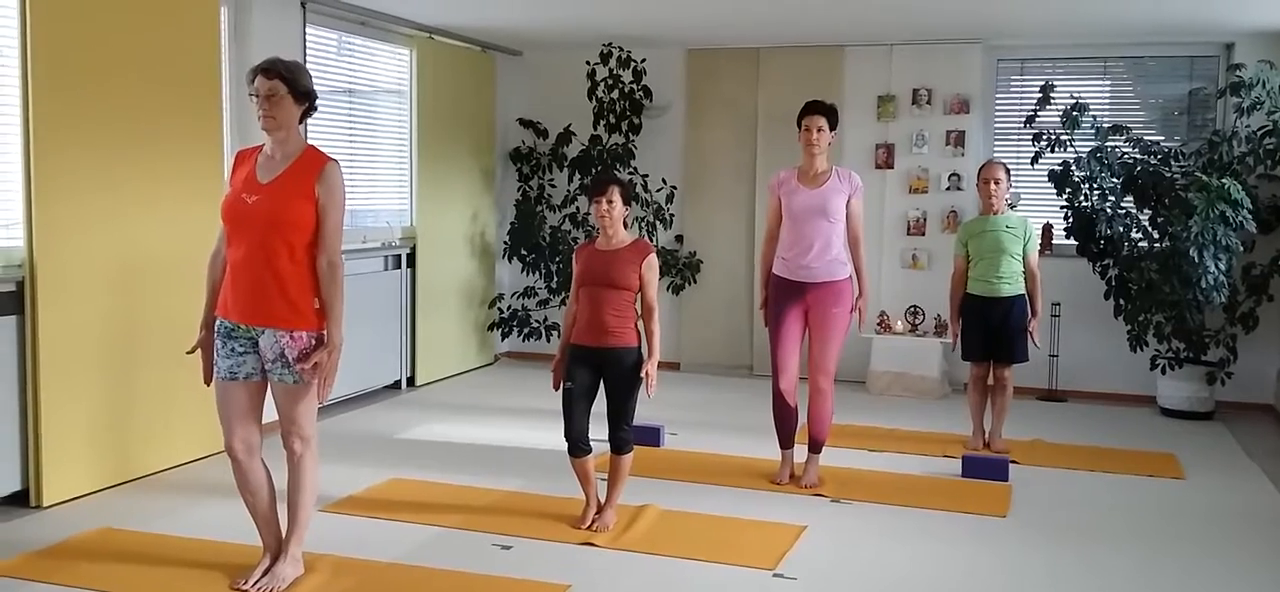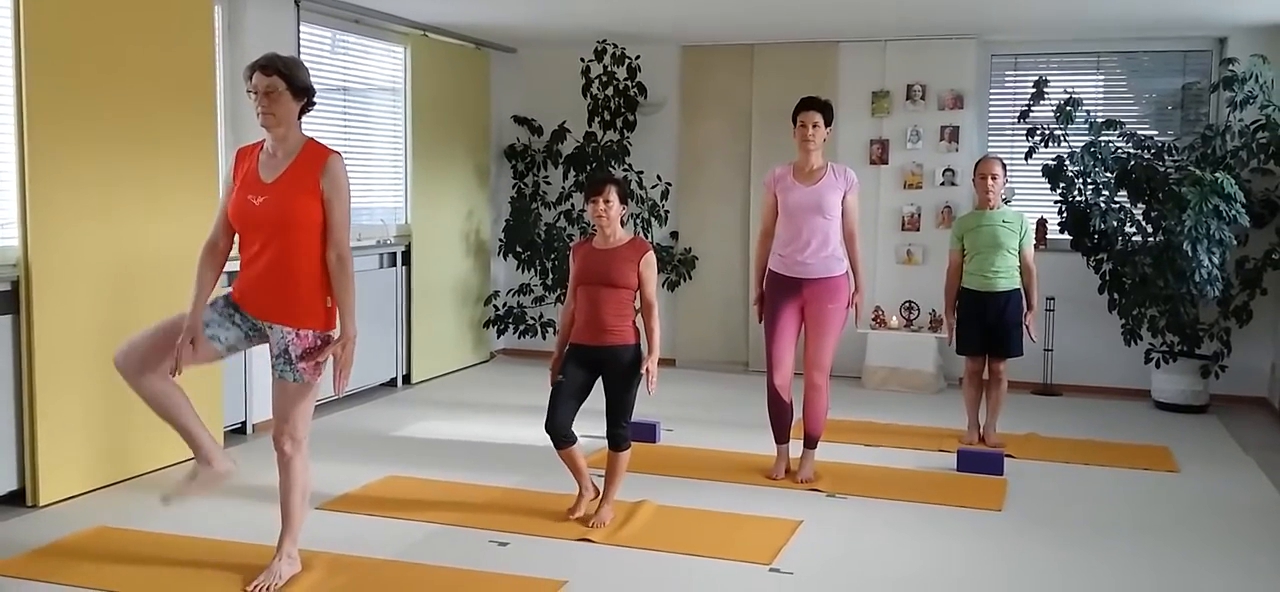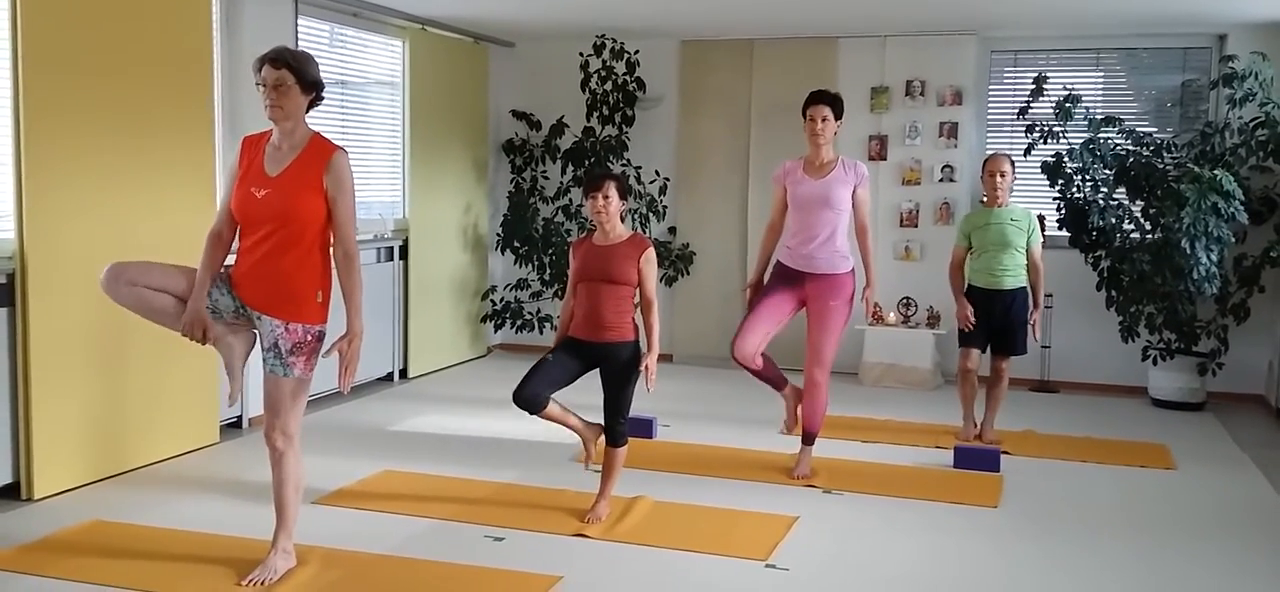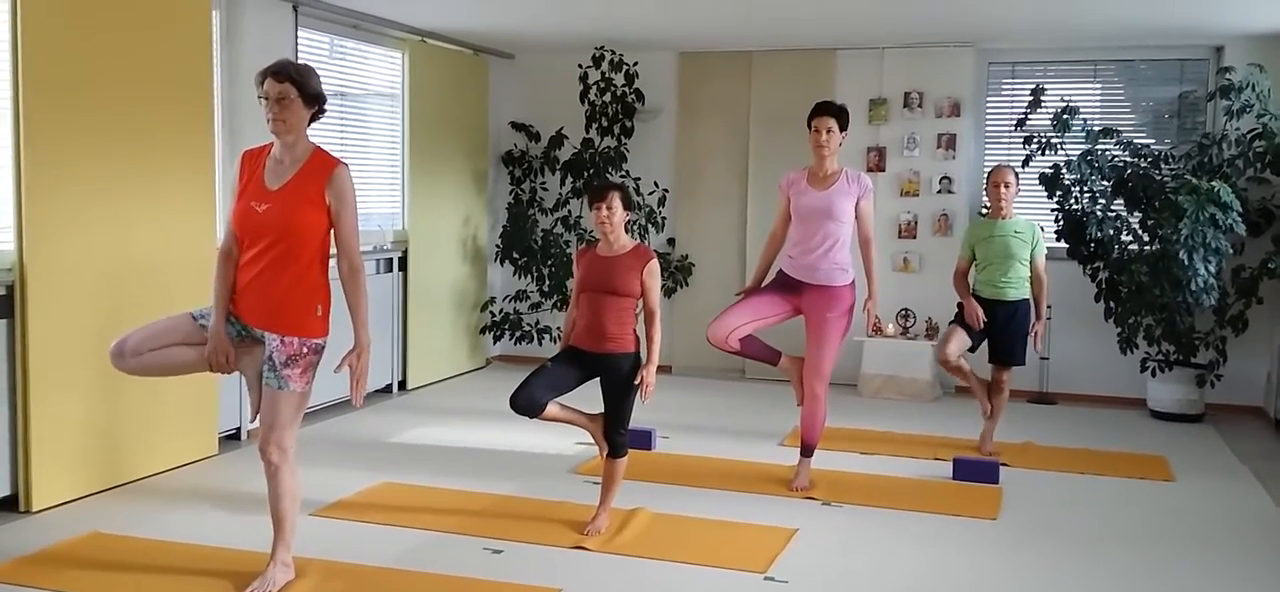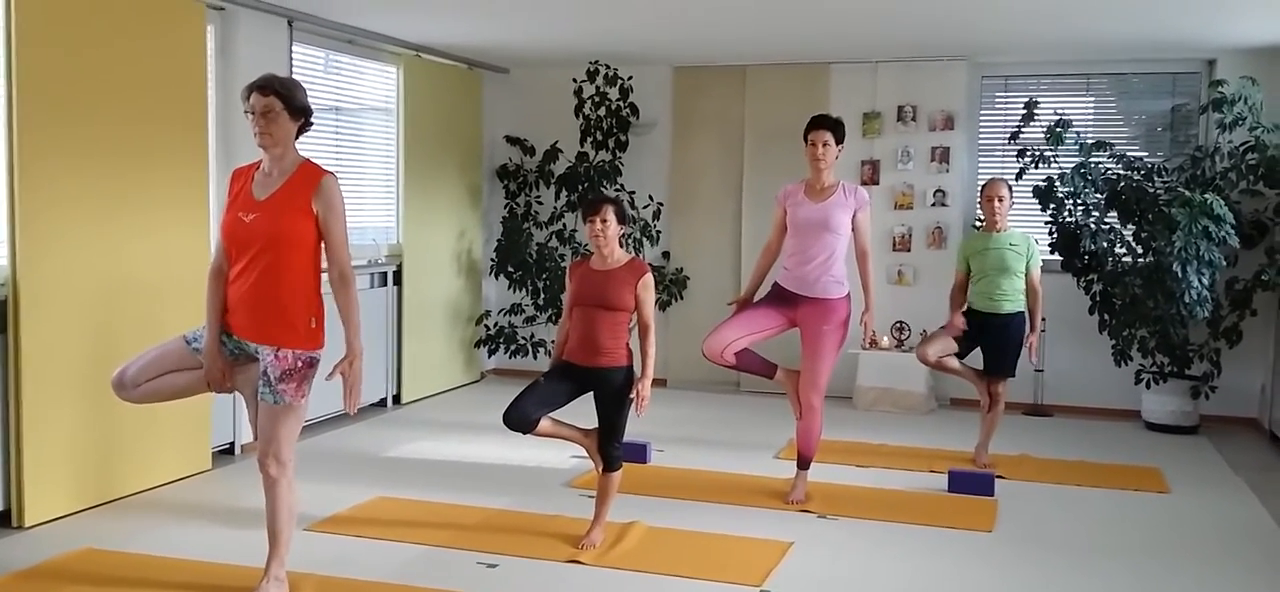
dt=1s
person 1, frame 1
left shoulder: (322, 171)
right shoulder: (241, 162)
left elbow: (329, 259)
right elbow: (223, 248)
left wrist: (334, 338)
right wrist: (207, 324)
left hip: (293, 327)
right hip: (235, 325)
left knee: (297, 442)
right knee: (239, 444)
right ankle: (271, 547)
person 1, frame 2
left shoulder: (326, 165)
right shoulder: (243, 161)
left elbow: (339, 253)
right elbow: (217, 245)
left wrist: (348, 330)
right wrist: (193, 318)
left hip: (301, 319)
right hip: (245, 306)
left knee: (289, 438)
right knee: (133, 361)
right ankle: (210, 456)
person 1, frame 3
left shoulder: (330, 160)
right shoulder: (248, 149)
left elbow: (346, 248)
right elbow: (223, 230)
left wrist: (355, 328)
right wrist: (197, 300)
left hip: (295, 310)
right hip: (241, 292)
left knee: (280, 433)
right knee: (117, 278)
right ankle: (230, 338)
person 1, frame 4
left shoulder: (331, 175)
right shoulder: (248, 163)
left elbow: (351, 263)
right elbow: (229, 249)
left wrist: (363, 342)
right wrist: (218, 326)
left hip: (295, 326)
right hip: (241, 314)
left knee: (275, 447)
right knee: (125, 354)
right ankle: (242, 360)
person 1, frame 5
left shoulder: (319, 185)
right shoulder: (238, 179)
left elbow: (341, 273)
right elbow: (220, 266)
left wrist: (354, 350)
right wrist: (211, 342)
left hip: (289, 340)
right hip: (234, 332)
left knee: (274, 460)
right knee: (127, 383)
right ankle: (239, 379)
person 2, frame 1
left shoulder: (848, 182)
right shoulder: (781, 181)
left elbow: (855, 238)
right elbow: (771, 237)
left wrist: (863, 290)
right wrist: (762, 287)
left hip: (832, 287)
right hip: (787, 285)
left knee: (821, 379)
right knee: (783, 378)
left ankle: (813, 461)
right ankle: (786, 458)
person 2, frame 2
left shoulder: (843, 178)
right shoulder: (777, 178)
left elbow: (851, 234)
right elbow: (766, 233)
left wrist: (859, 285)
right wrist: (758, 285)
left hip: (828, 283)
right hip: (783, 282)
left knee: (817, 375)
right knee: (777, 375)
left ankle: (808, 456)
right ankle: (781, 453)
person 2, frame 3
left shoulder: (854, 172)
right shoulder: (787, 171)
left elbow: (863, 228)
right elbow: (775, 226)
left wrist: (871, 281)
right wrist: (757, 275)
left hip: (834, 278)
right hip: (788, 273)
left knee: (818, 371)
right knee: (744, 350)
left ankle: (806, 452)
right ankle: (788, 392)
person 2, frame 4
left shoulder: (858, 184)
right shoulder: (792, 181)
left elbow: (866, 240)
right elbow: (777, 235)
left wrist: (873, 293)
right wrist: (755, 282)
left hip: (833, 290)
right hip: (788, 282)
left knee: (816, 384)
right knee: (719, 332)
left ankle: (804, 464)
right ankle: (788, 364)
person 2, frame 5
left shoulder: (855, 196)
right shoulder: (789, 194)
left elbow: (863, 253)
right elbow: (772, 247)
left wrist: (870, 306)
right wrist: (748, 293)
left hip: (829, 302)
right hip: (784, 295)
left knee: (812, 397)
right knee: (715, 347)
left ankle: (801, 477)
right ankle: (785, 377)
person 3, frame 1
left shoulder: (643, 253)
right shoulder: (582, 252)
left elbow: (650, 309)
right elbow: (573, 305)
left wrist: (653, 357)
right wrist: (561, 353)
left hip: (623, 353)
right hip: (582, 352)
left knee: (620, 432)
right knee: (574, 432)
left ankle: (611, 506)
right ankle: (591, 501)
person 3, frame 2
left shoulder: (641, 251)
right shoulder: (579, 251)
left elbow: (650, 306)
right elbow: (571, 304)
left wrist: (653, 355)
right wrist: (559, 350)
left hip: (622, 351)
right hip: (581, 350)
left knee: (618, 429)
right knee: (556, 424)
left ankle: (607, 502)
right ankle: (586, 488)
person 3, frame 3
left shoulder: (640, 248)
right shoulder: (579, 247)
left elbow: (649, 303)
right elbow: (570, 299)
left wrist: (652, 352)
right wrist: (556, 346)
left hip: (621, 347)
right hip: (578, 343)
left knee: (616, 424)
right knee: (526, 395)
left ankle: (603, 499)
right ankle: (585, 429)
person 3, frame 4
left shoulder: (644, 259)
right shoulder: (583, 256)
left elbow: (653, 315)
right elbow: (574, 308)
left wrist: (651, 363)
right wrist: (560, 352)
left hip: (621, 357)
right hip: (580, 352)
left knee: (616, 434)
right knee: (523, 400)
left ankle: (603, 511)
right ankle: (591, 423)
person 3, frame 5
left shoulder: (639, 272)
right shoulder: (576, 270)
left elbow: (647, 328)
right elbow: (566, 322)
left wrist: (646, 377)
right wrist: (552, 368)
left hip: (615, 371)
right hip: (573, 367)
left knee: (611, 448)
right knee: (516, 417)
left ankle: (598, 525)
right ankle: (586, 438)
person 4, frame 1
left shoulder: (1023, 226)
right shoulder: (967, 229)
left elbow: (1032, 273)
right elbow: (959, 275)
left wrist: (1035, 314)
right wrist: (954, 316)
left hip: (1012, 303)
right hip: (976, 303)
left knee: (1003, 374)
right knee: (978, 372)
left ankle: (996, 433)
right ankle: (977, 432)
person 4, frame 2
left shoulder: (1019, 221)
right shoulder: (962, 223)
left elbow: (1028, 267)
right elbow: (954, 269)
left wrist: (1031, 308)
right wrist: (949, 310)
left hip: (1007, 298)
right hip: (972, 298)
left knee: (998, 368)
right knee: (973, 367)
left ankle: (991, 427)
right ankle: (973, 426)
person 4, frame 3
left shoulder: (1027, 219)
right shoulder: (970, 220)
left elbow: (1035, 265)
right elbow: (956, 264)
left wrist: (1037, 306)
right wrist: (960, 300)
left hip: (1013, 297)
right hip: (978, 295)
left knee: (1000, 366)
right knee: (967, 364)
left ankle: (988, 425)
right ankle: (968, 421)
person 4, frame 4
left shoulder: (1031, 230)
right shoulder: (975, 229)
left elbow: (1039, 277)
right elbow: (960, 273)
left wrist: (1040, 318)
right wrist: (968, 301)
left hip: (1015, 307)
right hip: (980, 304)
left knee: (1002, 376)
right knee: (945, 354)
left ankle: (987, 436)
right ankle: (979, 388)
person 4, frame 5
left shoulder: (1026, 243)
right shoulder: (969, 243)
left elbow: (1034, 290)
right elbow: (960, 286)
left wrist: (1034, 330)
right wrist: (955, 313)
left hip: (1010, 320)
right hip: (974, 316)
left knee: (997, 389)
right knee: (926, 353)
left ankle: (982, 448)
right ankle: (976, 377)
